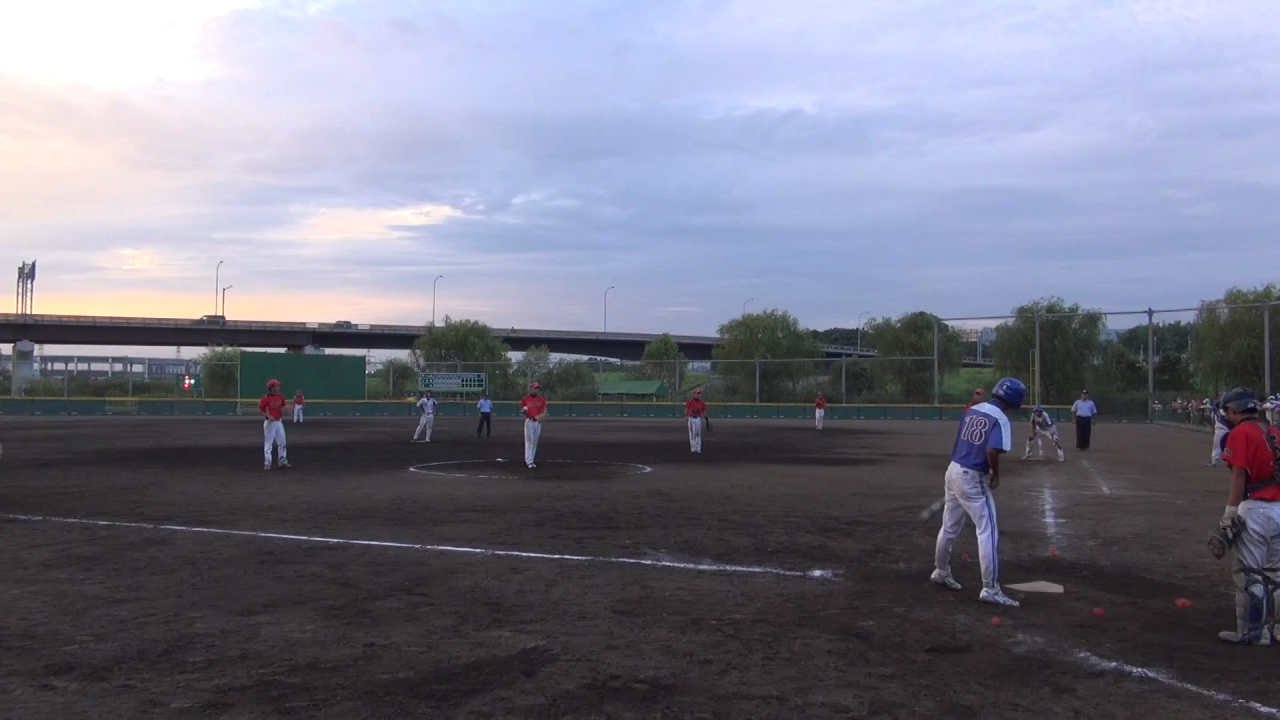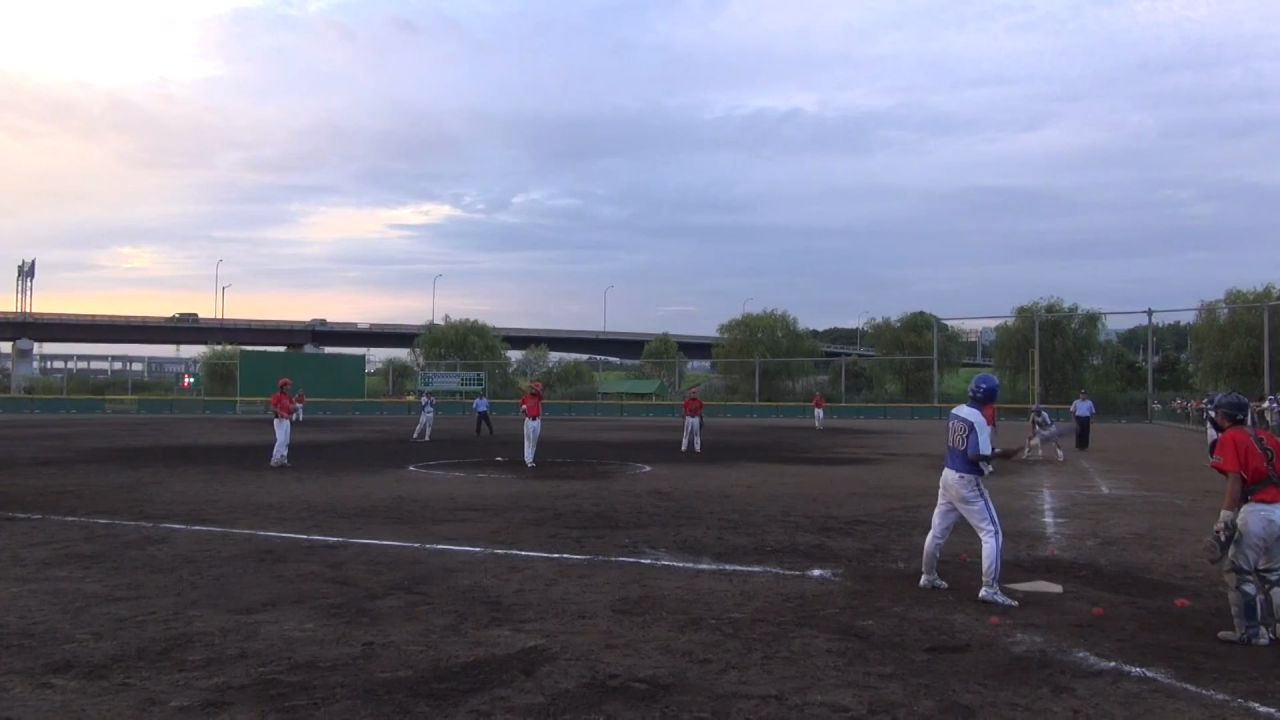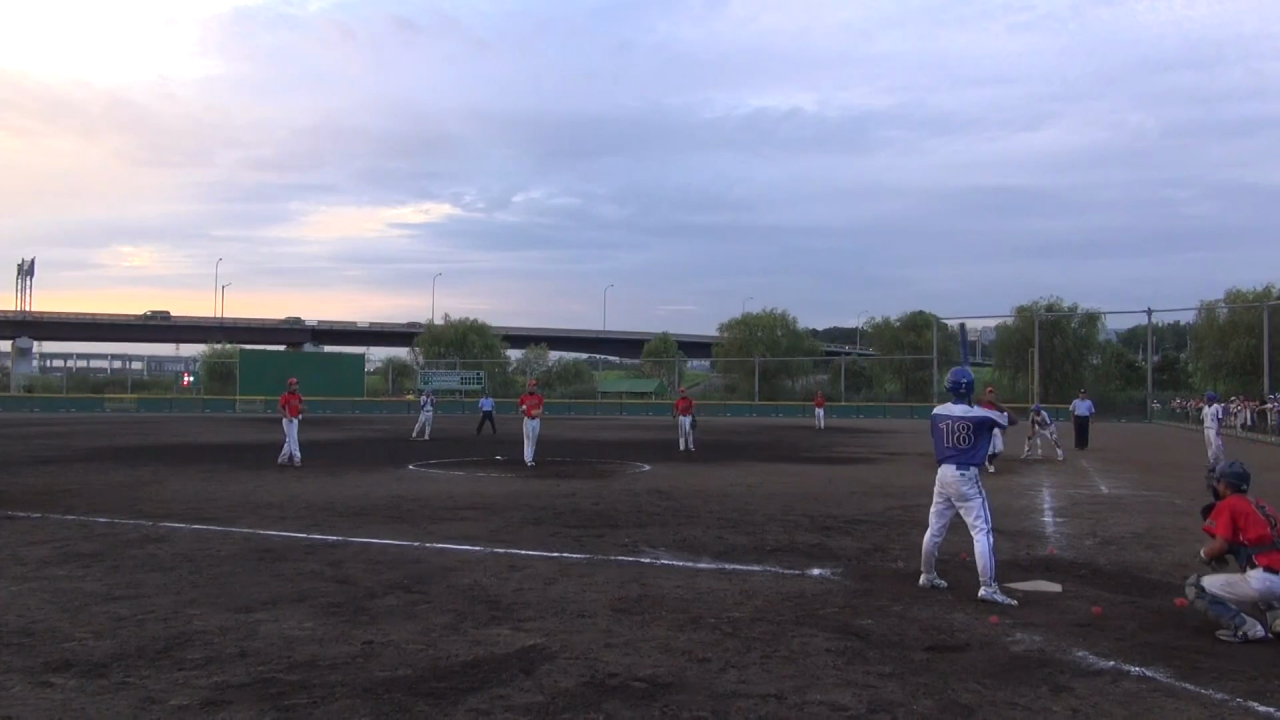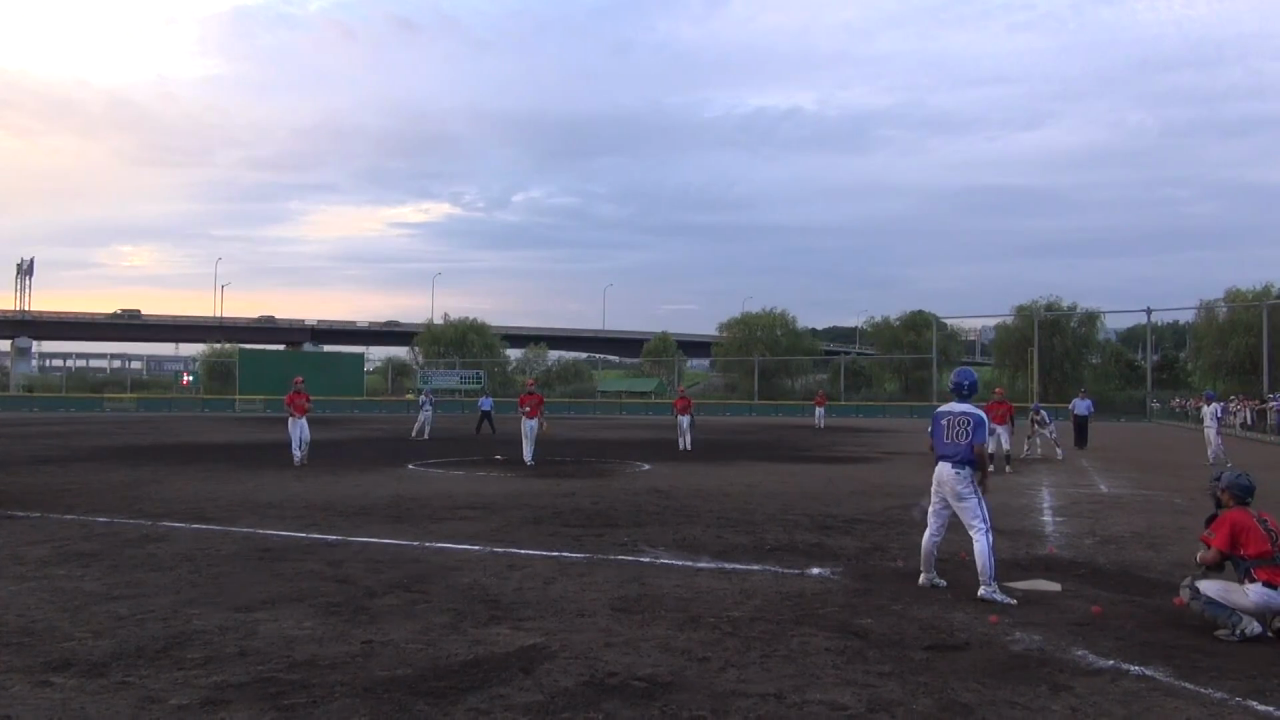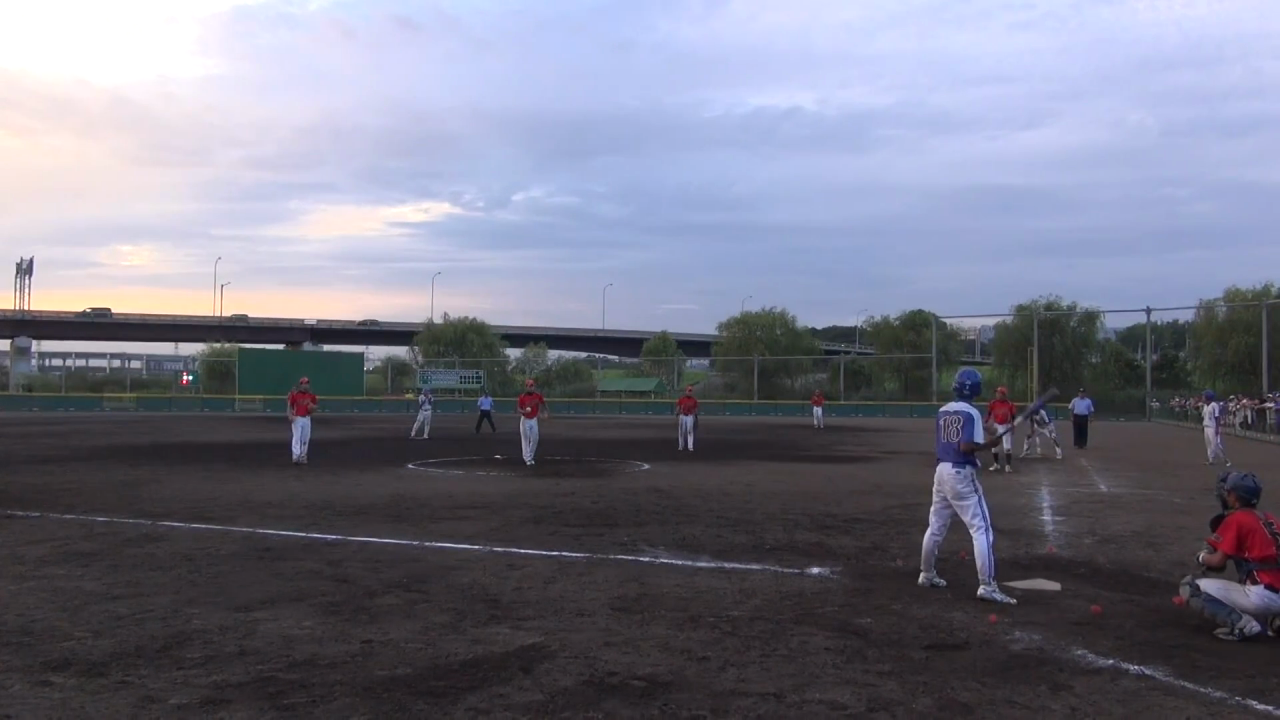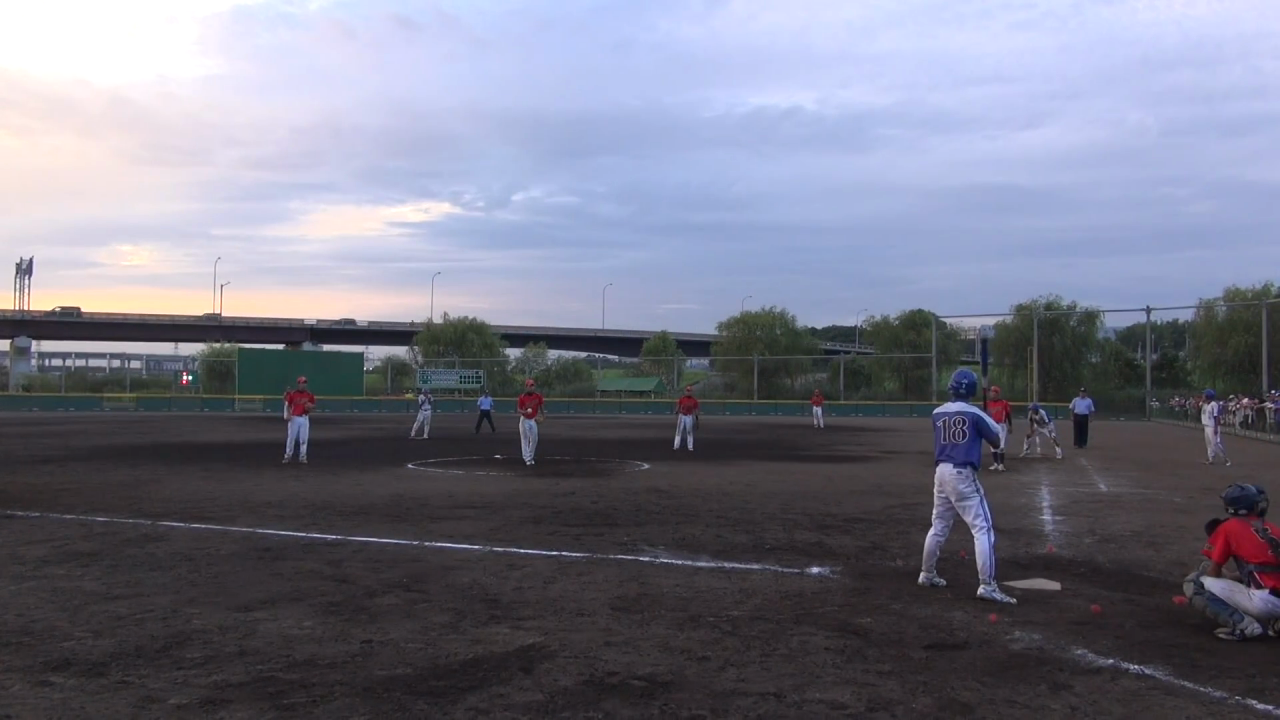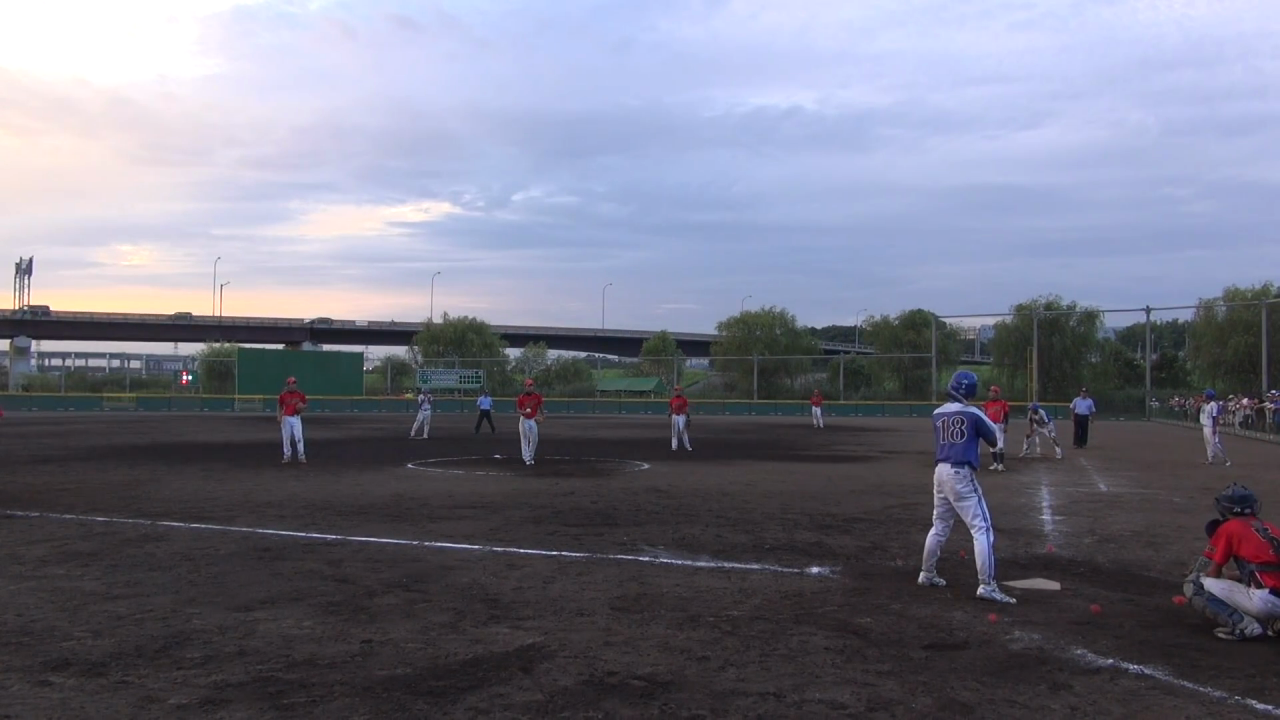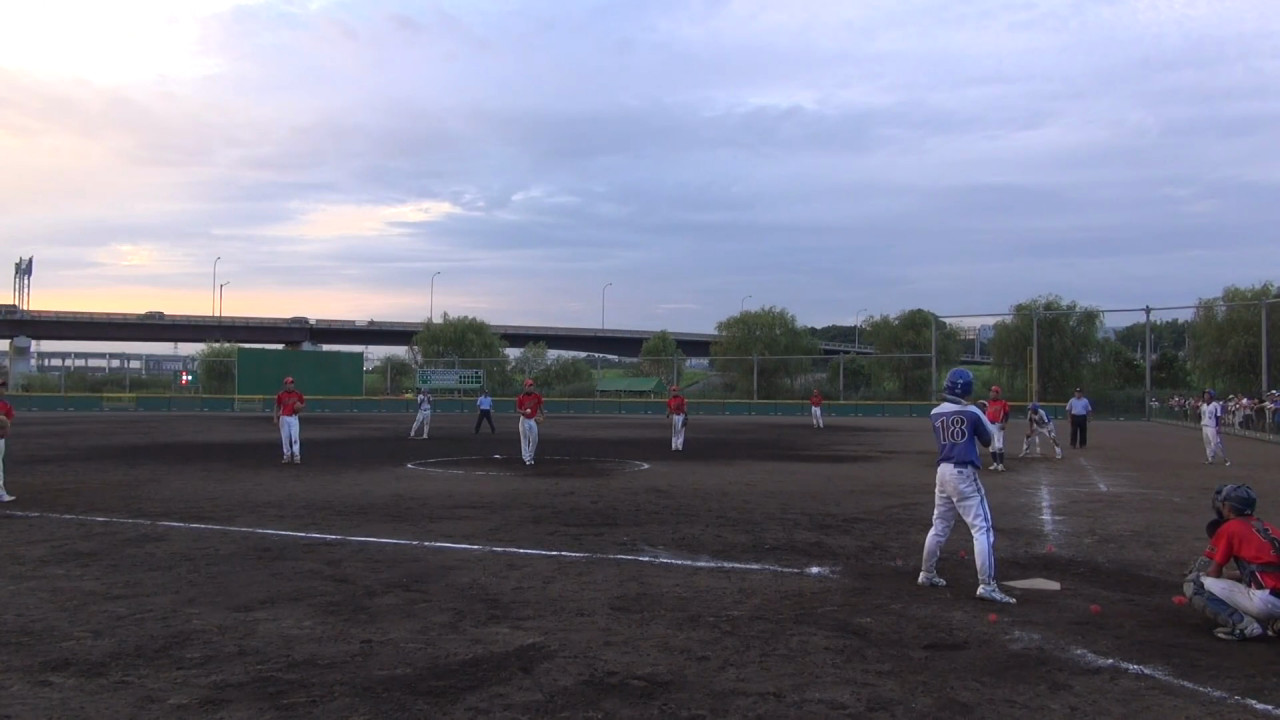
dt=0.5s
person 1, frame 1
left shoulder: (972, 410)
right shoulder: (1000, 419)
right elbow: (992, 451)
right wrist: (995, 474)
left hip: (953, 471)
right hip: (972, 477)
left knee: (950, 526)
right knee: (987, 532)
left ankle: (941, 571)
right ankle: (990, 589)
person 1, frame 2
left shoulder: (956, 412)
right shoulder: (978, 420)
right elbow: (975, 456)
left wrist: (991, 452)
right wrist: (999, 454)
left hip: (948, 476)
right hip: (967, 482)
left knee: (938, 530)
right knee: (991, 534)
left ankle: (928, 576)
right ankle: (989, 589)
person 1, frame 3
left shoulder: (937, 413)
right shoulder: (979, 415)
right elbow: (1013, 420)
right wrist: (993, 404)
left hip: (944, 474)
right hip: (966, 477)
left knee: (935, 528)
right knee: (982, 532)
left ankle: (927, 576)
right ankle: (988, 588)
person 1, frame 4
left shoulder: (940, 412)
right shoulder: (978, 416)
left elbow: (931, 446)
right elbow: (979, 451)
right wrist: (984, 475)
left hip: (940, 472)
right hip: (963, 475)
left knee: (934, 527)
right knee: (980, 532)
left ankle: (927, 575)
right ankle: (987, 587)
person 1, frame 5
left shoulder: (943, 411)
right shoulder: (970, 413)
right elbow: (966, 447)
left wrist: (981, 442)
right wrist: (988, 444)
left hip: (941, 471)
right hip: (962, 474)
left knee: (936, 526)
right knee: (981, 530)
left ankle: (927, 574)
right ankle: (987, 586)
person 1, frame 6
left shoulder: (937, 413)
right shoulder: (974, 414)
right elbow: (996, 443)
right wrist: (986, 423)
left hip: (941, 473)
right hip: (963, 475)
left knee: (939, 526)
right knee: (983, 530)
left ankle: (927, 574)
right ankle: (987, 586)
person 1, frame 7
left shoulder: (938, 413)
right shoulder: (973, 413)
right elbow: (993, 442)
left hip: (941, 472)
right hip: (961, 475)
left knee: (940, 526)
right knee: (982, 530)
left ankle: (927, 574)
right ankle: (987, 586)
person 1, frame 8
left shoulder: (936, 413)
right shoulder: (971, 412)
right elbow: (987, 442)
left hip: (942, 472)
right hip: (963, 474)
left knee: (939, 527)
right knee: (982, 530)
left ankle: (927, 574)
right ankle: (987, 586)
person 2, frame 1
left shoulder: (1240, 433)
left elbow: (1239, 476)
left wrist: (1229, 515)
left hip: (1256, 508)
left knee: (1247, 572)
left ankle: (1251, 632)
person 2, frame 2
left shoulder: (1229, 438)
left elbow: (1234, 481)
left wrist: (1224, 520)
left hip: (1258, 512)
left knee: (1238, 572)
left ankle: (1250, 633)
person 2, frame 3
left shoulder: (1227, 505)
right shoulder: (1262, 506)
left elbow: (1220, 546)
left wrist: (1204, 553)
left hip: (1263, 580)
left knee: (1195, 587)
right knee: (1247, 577)
left ankle: (1246, 628)
person 2, frame 4
left shoulder: (1229, 517)
right shoulder: (1264, 518)
left elbow: (1212, 558)
left wrist: (1199, 557)
right wrist: (1227, 555)
left hip: (1259, 595)
left knee: (1189, 588)
left ankle: (1242, 625)
person 2, frame 5
left shoulder: (1235, 519)
left elbow: (1218, 561)
left wrist: (1202, 557)
left hip: (1260, 597)
left knee: (1189, 587)
left ankle: (1240, 624)
person 2, frame 6
left shoulder: (1228, 527)
left elbow: (1213, 573)
right wrist: (1231, 576)
left hip: (1262, 601)
left knee: (1193, 583)
left ankle: (1243, 625)
person 2, frame 7
left shoulder: (1228, 528)
left elbow: (1213, 574)
left wrist: (1200, 574)
right wrist: (1229, 575)
left hip: (1262, 601)
left knee: (1193, 584)
left ankle: (1243, 625)
person 2, frame 8
left shoulder: (1229, 528)
left elbow: (1213, 573)
right wrist: (1229, 574)
left hip: (1263, 602)
left knee: (1194, 584)
left ankle: (1243, 625)
